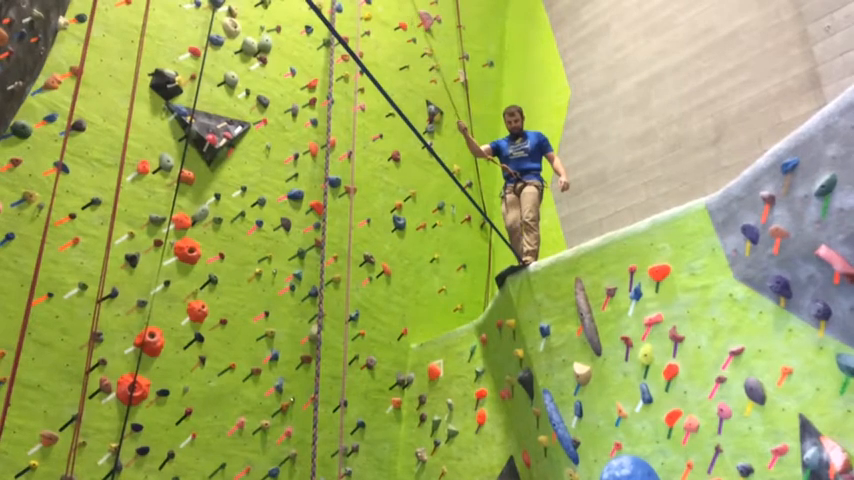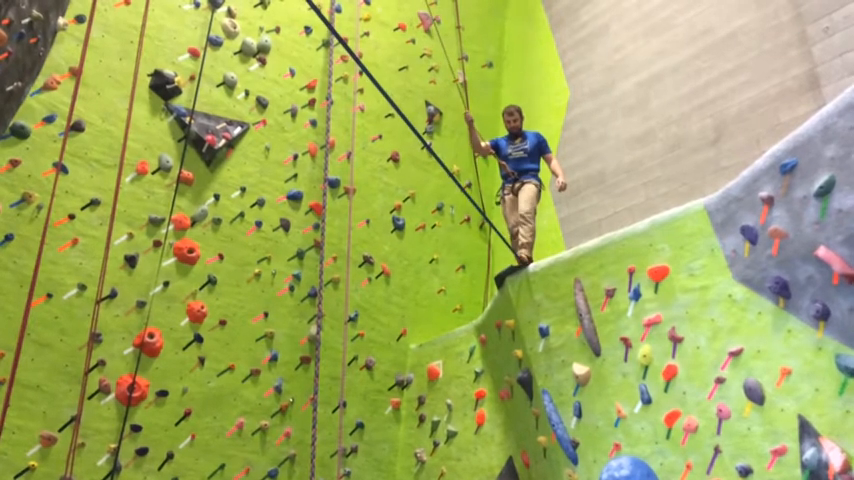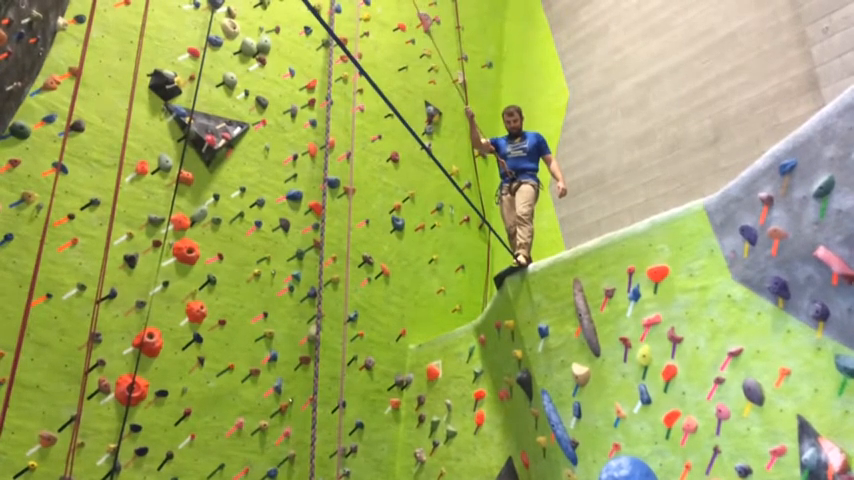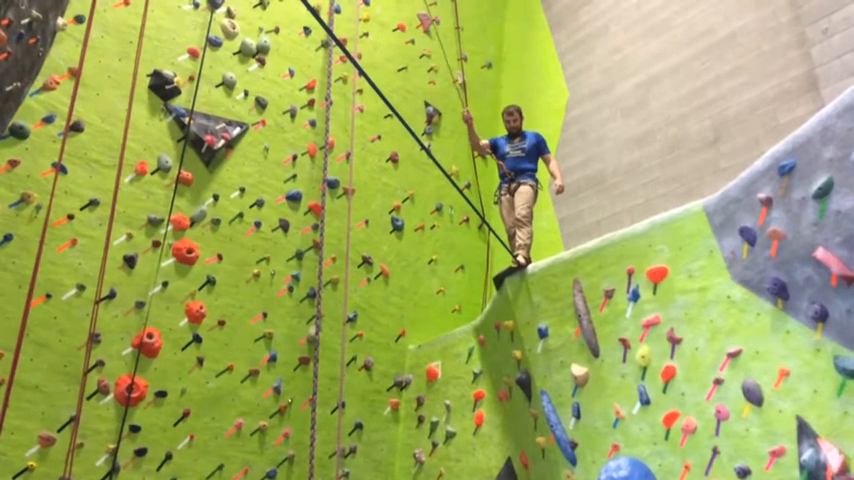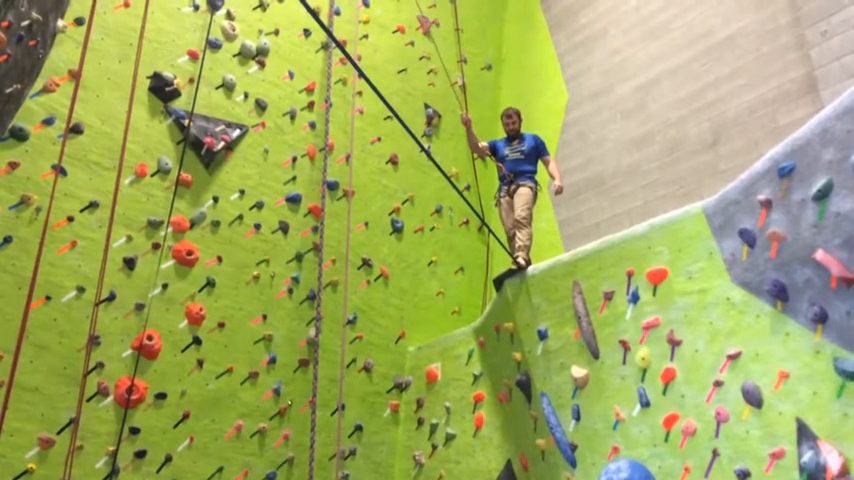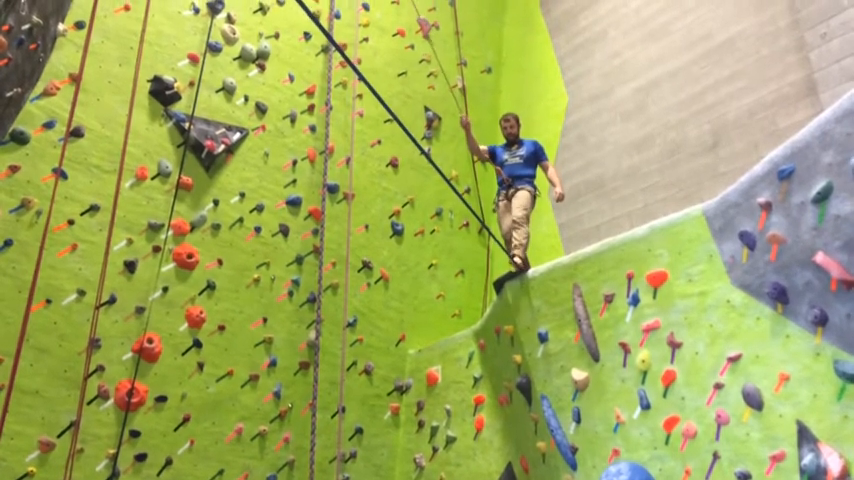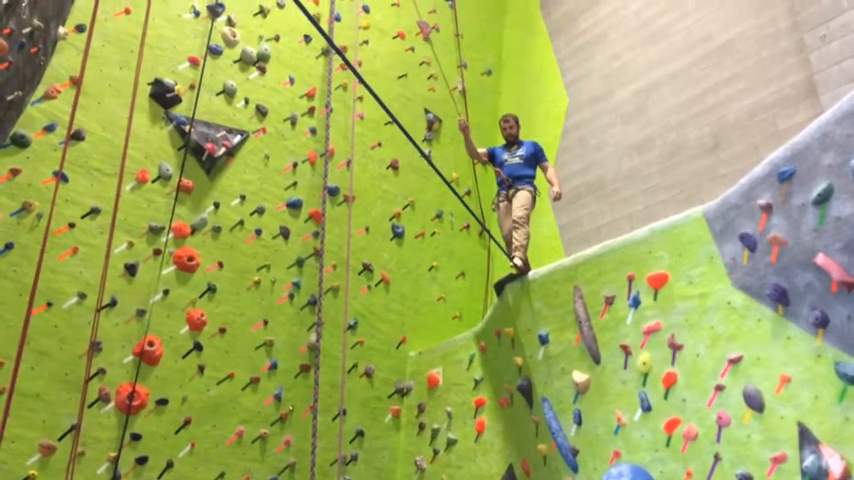
dt=0.3s
person 1, frame 1
left shoulder: (537, 137)
right shoulder: (501, 144)
left elbow: (553, 158)
right elbow: (479, 152)
left wrist: (562, 175)
right wrist: (466, 134)
left hip: (531, 182)
right hip: (510, 186)
left knee: (529, 220)
right knee: (512, 224)
left ankle: (530, 260)
right ankle: (522, 261)
person 1, frame 2
left shoulder: (535, 137)
right shoulder: (499, 143)
left elbow: (551, 160)
right elbow: (479, 148)
left wrist: (560, 176)
right wrist: (471, 126)
left hip: (529, 182)
right hip: (508, 187)
left knee: (525, 213)
right knee: (514, 227)
left ankle: (525, 254)
right ankle: (525, 263)
person 1, frame 3
left shoulder: (535, 138)
right shoulder: (499, 142)
left elbow: (550, 161)
right elbow: (478, 144)
left wrist: (560, 180)
right wrist: (472, 121)
left hip: (527, 182)
right hip: (506, 187)
left knee: (523, 215)
right knee: (511, 227)
left ankle: (523, 255)
right ankle: (526, 264)
person 1, frame 4
left shoulder: (535, 137)
right shoulder: (498, 142)
left elbow: (549, 161)
right elbow: (478, 146)
left wrist: (558, 178)
right wrist: (470, 125)
left hip: (526, 182)
right hip: (505, 187)
left knee: (522, 217)
right knee: (511, 227)
left ankle: (523, 256)
right ankle: (522, 263)
person 1, frame 5
left shoulder: (533, 139)
right shoulder: (497, 144)
left elbow: (549, 162)
right elbow: (477, 148)
left wrist: (557, 179)
right wrist: (468, 128)
left hip: (525, 184)
right hip: (505, 189)
left knee: (522, 218)
right knee: (510, 229)
left ankle: (522, 257)
right ankle: (525, 267)
person 1, frame 6
left shoulder: (532, 145)
right shoulder: (497, 150)
left elbow: (548, 168)
right elbow: (476, 151)
left wrist: (557, 186)
right wrist: (468, 131)
left hip: (524, 188)
right hip: (503, 193)
left knee: (519, 218)
right knee: (507, 232)
left ankle: (518, 256)
right ankle: (524, 269)
person 1, frame 7
left shoulder: (532, 146)
right shoulder: (496, 151)
left elbow: (547, 168)
right elbow: (475, 154)
left wrist: (556, 185)
right wrist: (466, 134)
left hip: (524, 188)
right hip: (503, 194)
left knee: (519, 218)
right knee: (508, 234)
left ankle: (518, 258)
right ankle: (525, 271)
